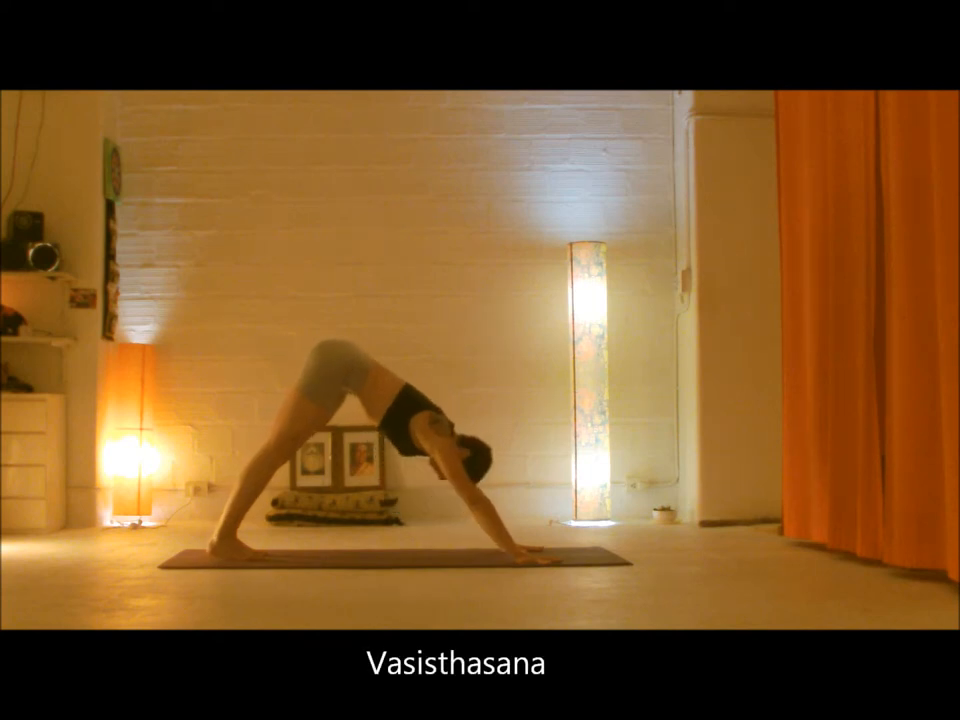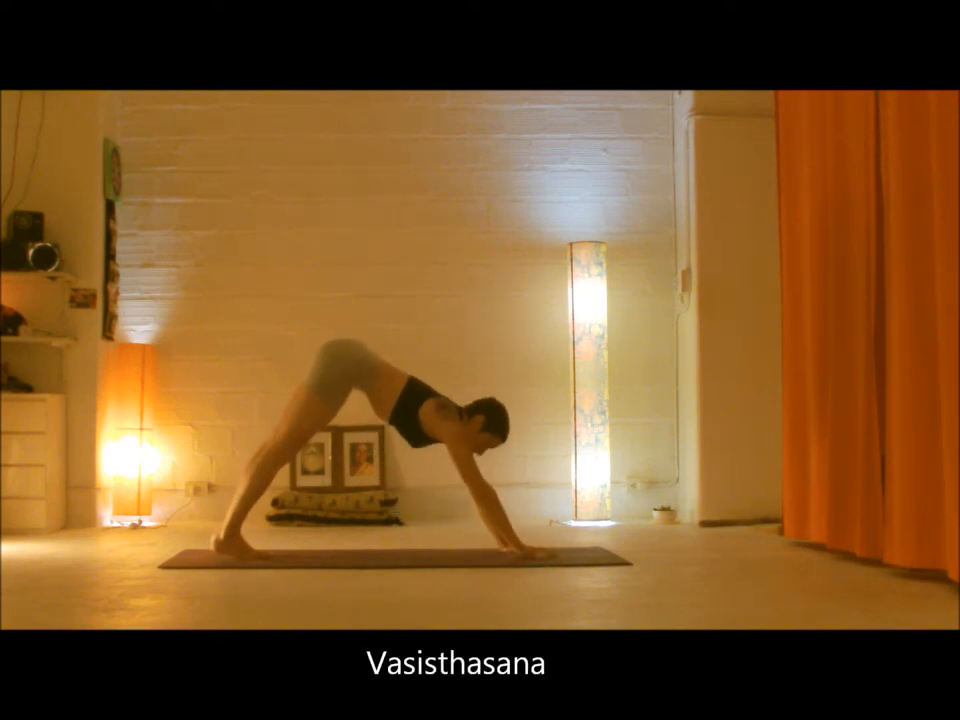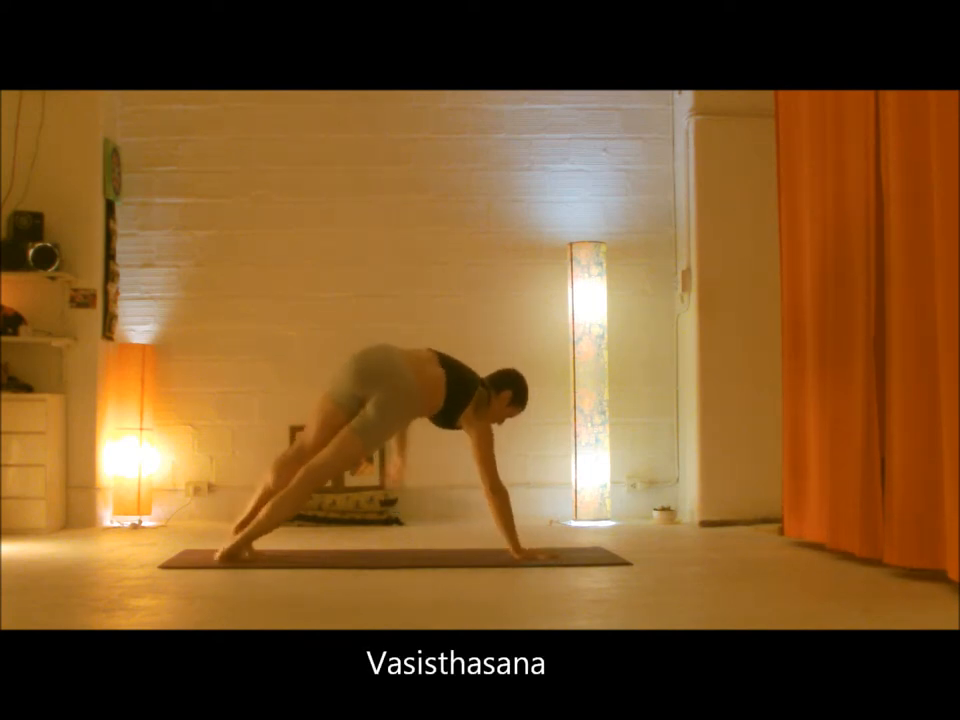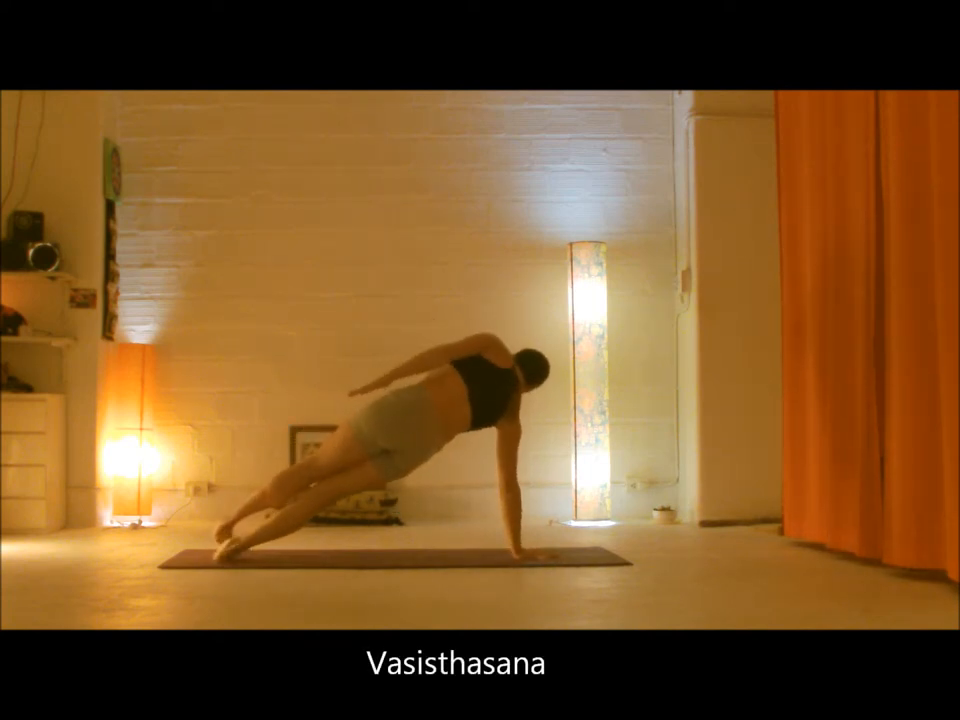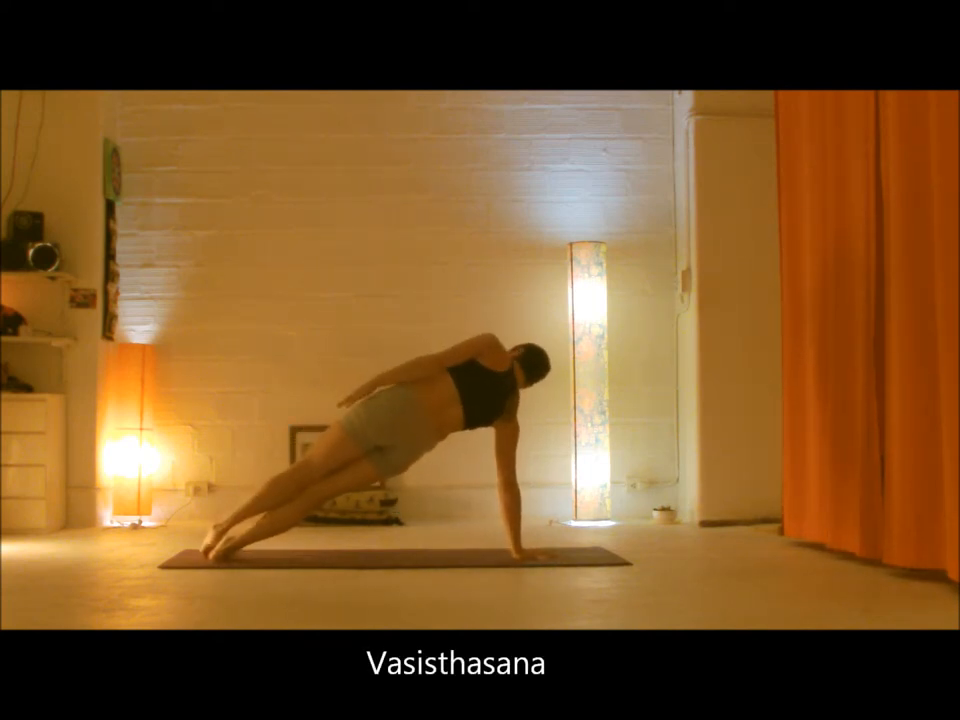
dt=1s
person 1, frame 1
left shoulder: (437, 435)
right shoulder: (436, 435)
left elbow: (474, 497)
right elbow: (473, 497)
left wrist: (510, 543)
right wrist: (515, 551)
left hip: (340, 366)
right hip: (337, 362)
left knee: (282, 446)
right knee: (279, 446)
left ankle: (227, 535)
right ankle: (223, 537)
person 1, frame 2
left shoulder: (454, 425)
right shoulder: (451, 424)
left elbow: (478, 490)
right elbow: (479, 488)
left wrist: (501, 539)
right wrist: (517, 545)
left hip: (343, 361)
right hip: (344, 361)
left knee: (281, 440)
right knee: (284, 446)
left ankle: (230, 532)
right ankle: (227, 534)
person 1, frame 3
left shoulder: (457, 382)
right shoulder: (479, 415)
right elbow: (493, 487)
left wrist: (399, 450)
right wrist: (517, 548)
left hip: (369, 361)
right hip: (391, 397)
left knee: (304, 450)
right knee: (312, 474)
left ankle: (243, 525)
right ankle: (237, 544)
person 1, frame 4
left shoulder: (494, 347)
right shoulder: (510, 419)
left elbow: (445, 352)
right elbow: (509, 485)
left wrist: (382, 379)
right wrist: (517, 547)
left hip: (400, 409)
right hip: (417, 446)
left knee: (310, 469)
right knee: (321, 494)
left ankle: (230, 522)
right ankle: (240, 542)
person 1, frame 5
left shoulder: (492, 348)
right shoulder: (508, 417)
left elbow: (435, 362)
right elbow: (508, 484)
left wrist: (371, 385)
right wrist: (518, 547)
left hip: (393, 407)
right hip: (409, 445)
left knee: (304, 474)
right knee: (316, 493)
left ankle: (224, 525)
right ankle: (232, 542)
